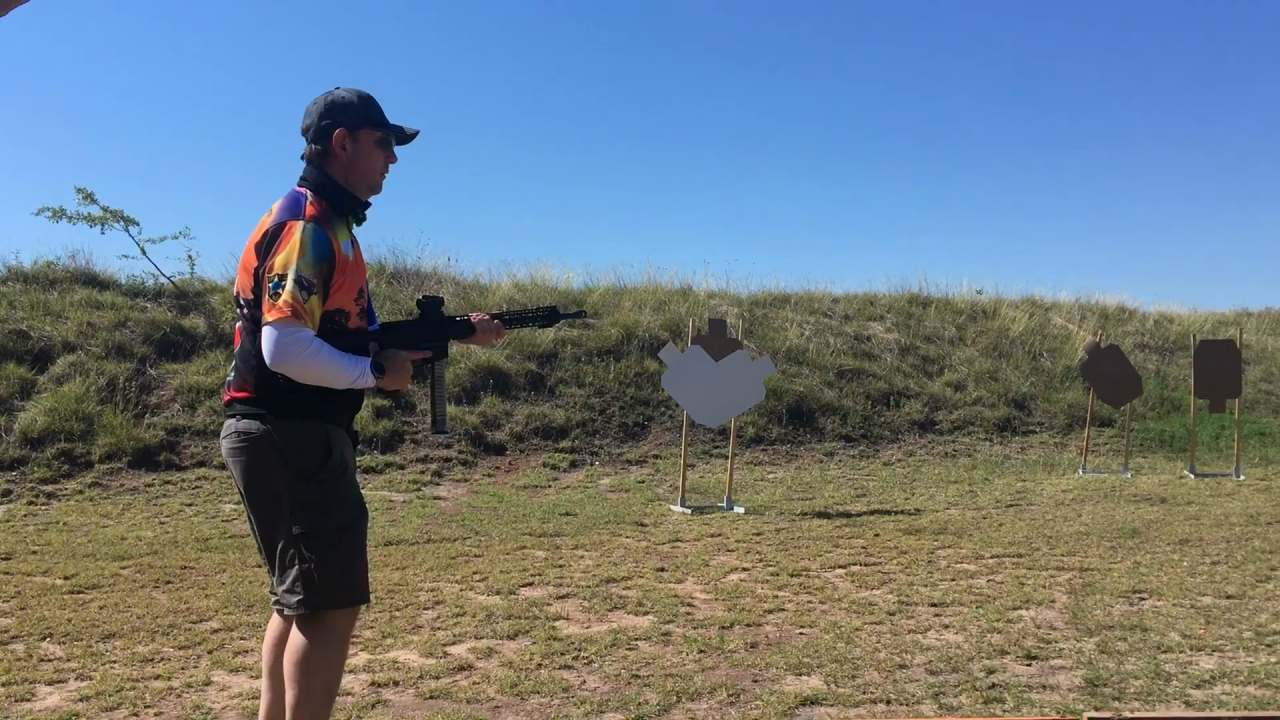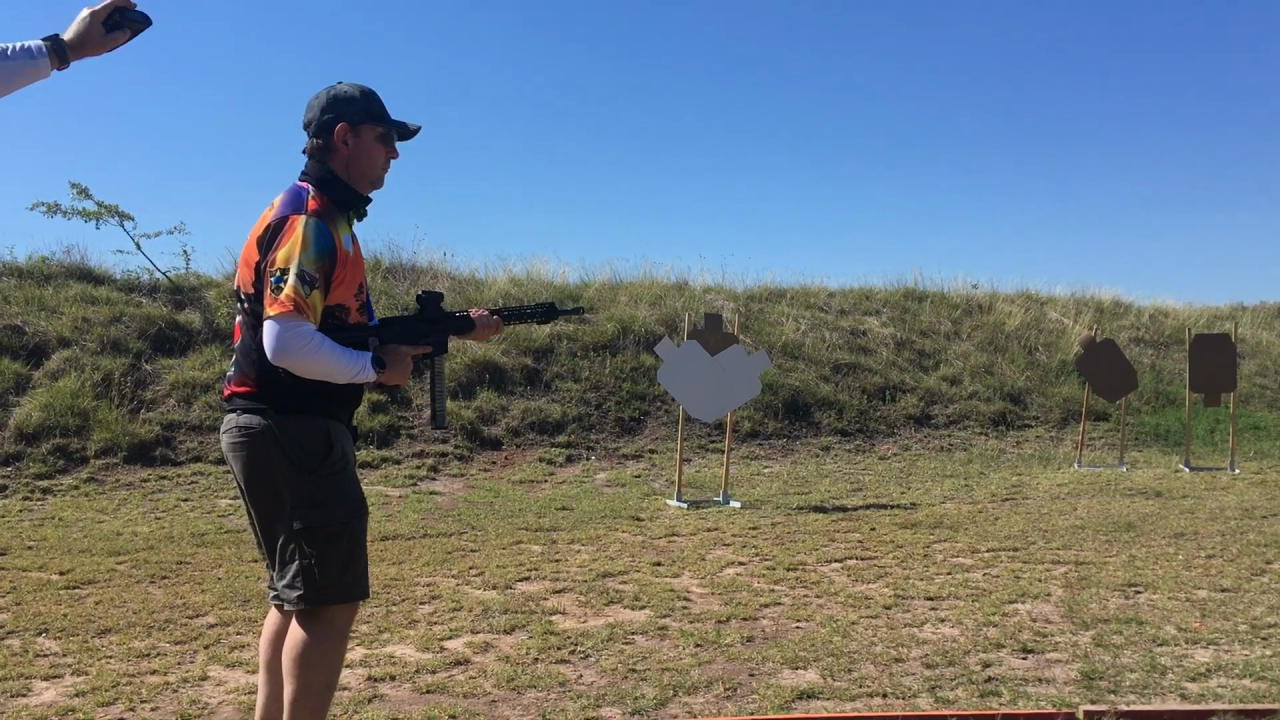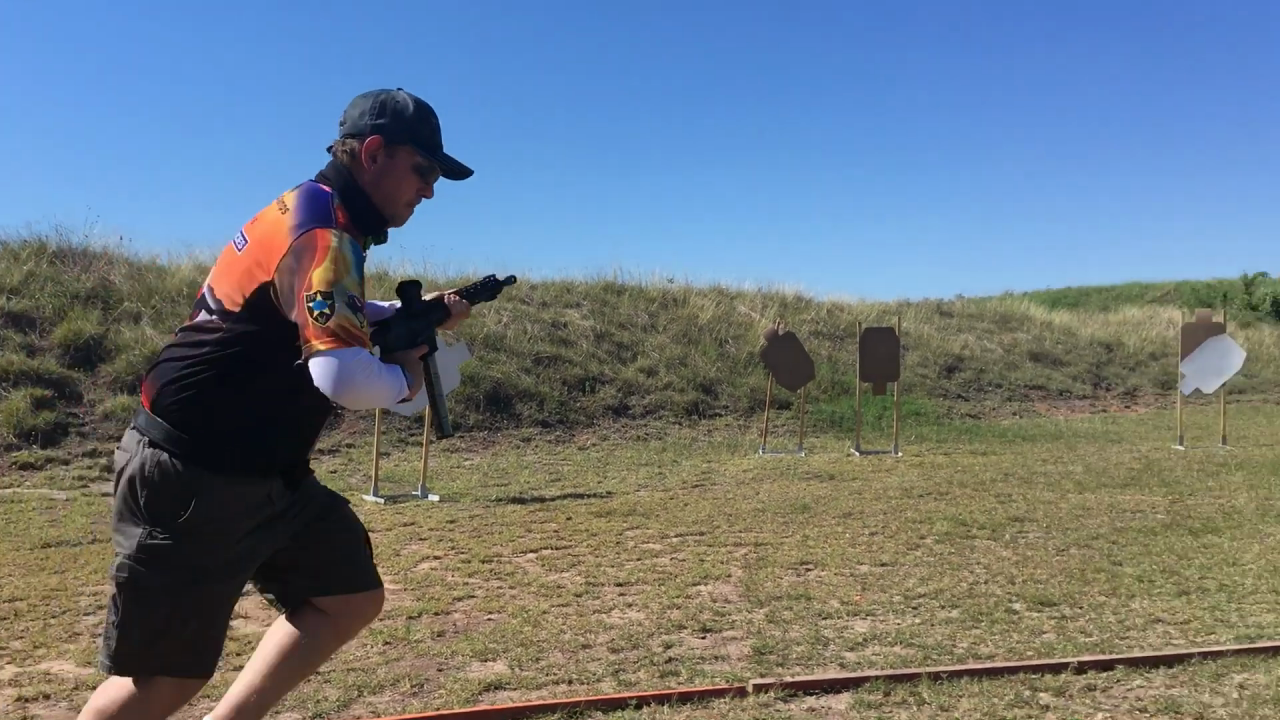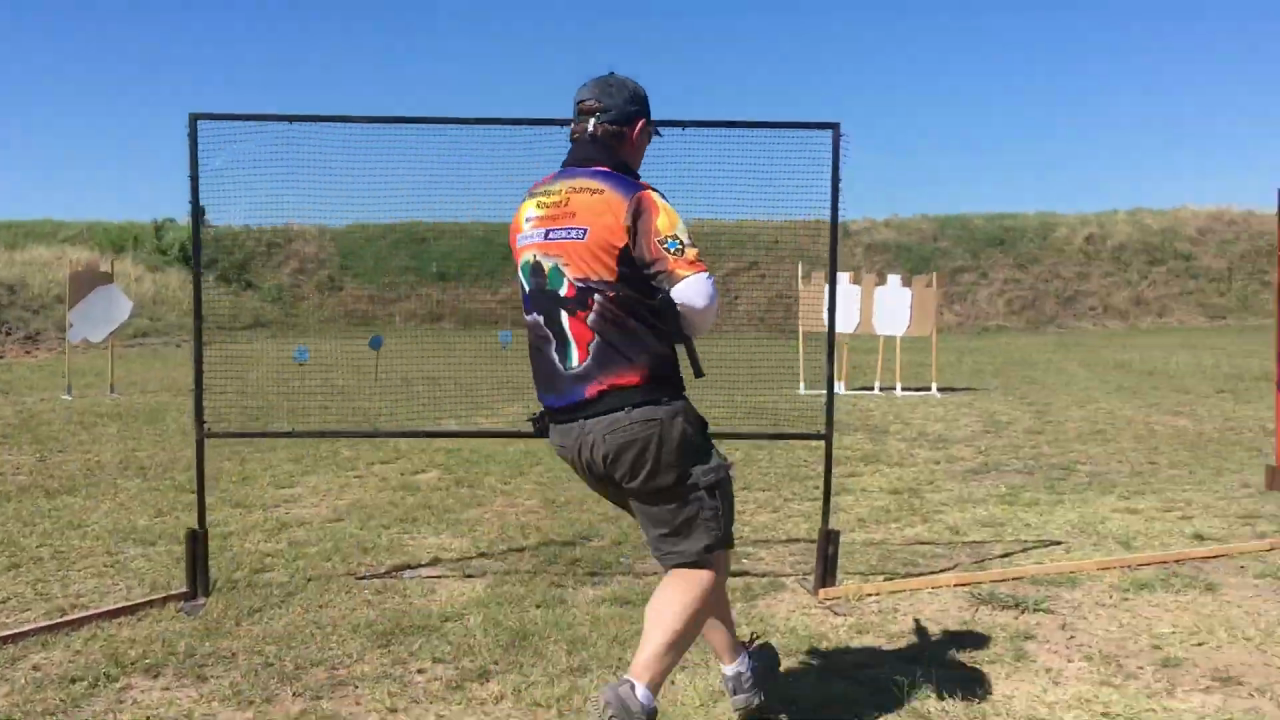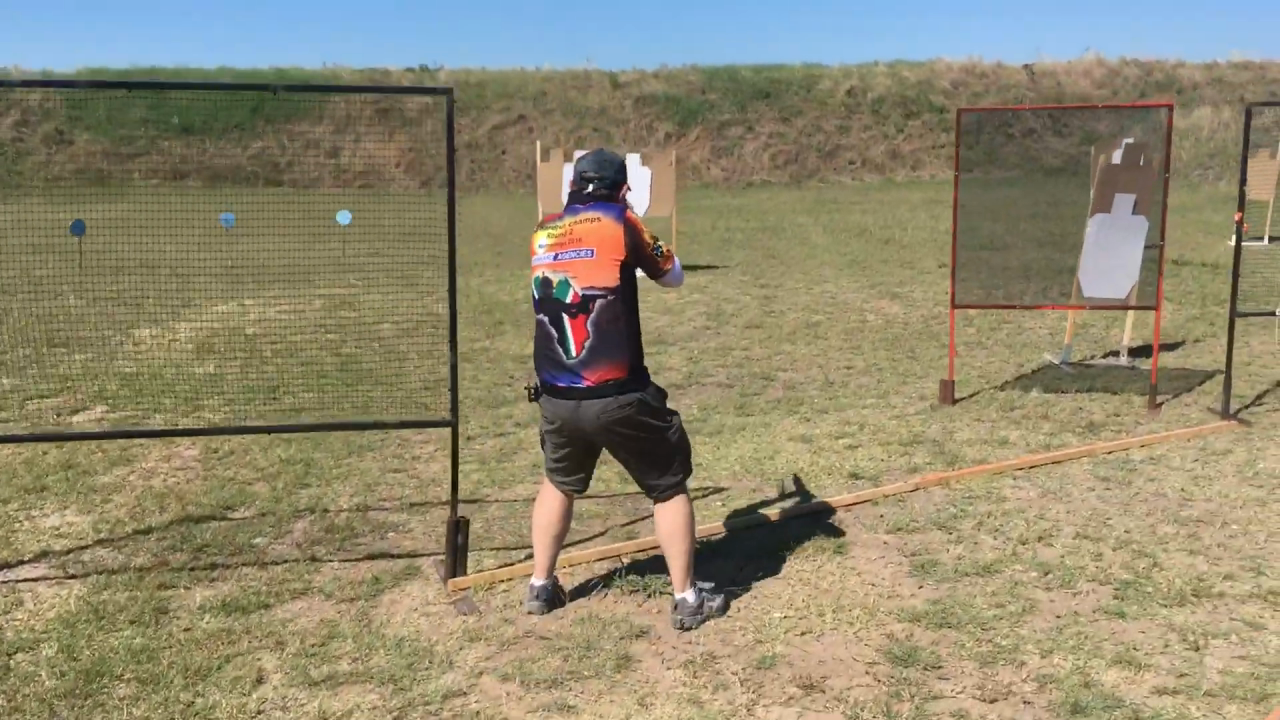
dt=1s
person 1, frame 1
left shoulder: (329, 224)
right shoulder: (305, 224)
left elbow: (355, 335)
right elbow: (285, 349)
left wrist: (458, 332)
right wrist: (377, 373)
left hip: (289, 438)
right hip: (291, 438)
left knee: (300, 600)
right knee: (330, 604)
person 1, frame 2
left shoulder: (329, 219)
right shoulder: (307, 220)
left elbow: (351, 331)
right elbow: (287, 343)
left wrist: (454, 329)
right wrist: (378, 368)
left hip: (282, 434)
right hip: (291, 434)
left knee: (297, 596)
right knee: (329, 600)
person 1, frame 3
left shoulder: (320, 220)
right shoulder: (321, 235)
right elbow: (343, 379)
right wrist: (406, 377)
left hip: (257, 473)
right hip: (186, 472)
left knee: (353, 600)
person 1, frame 4
left shoulder: (529, 209)
right shoulder: (634, 200)
right elbow: (697, 294)
right wrist: (692, 321)
left hip: (568, 427)
right hip: (639, 415)
left knee: (682, 546)
right knee: (697, 563)
left ankle: (738, 667)
person 1, frame 5
left shoulder: (542, 235)
right shoulder: (620, 222)
right elbow: (672, 275)
left hip: (557, 399)
right hip: (619, 396)
left knee: (559, 482)
right knee: (668, 485)
left ankle: (540, 586)
right ankle: (687, 597)
